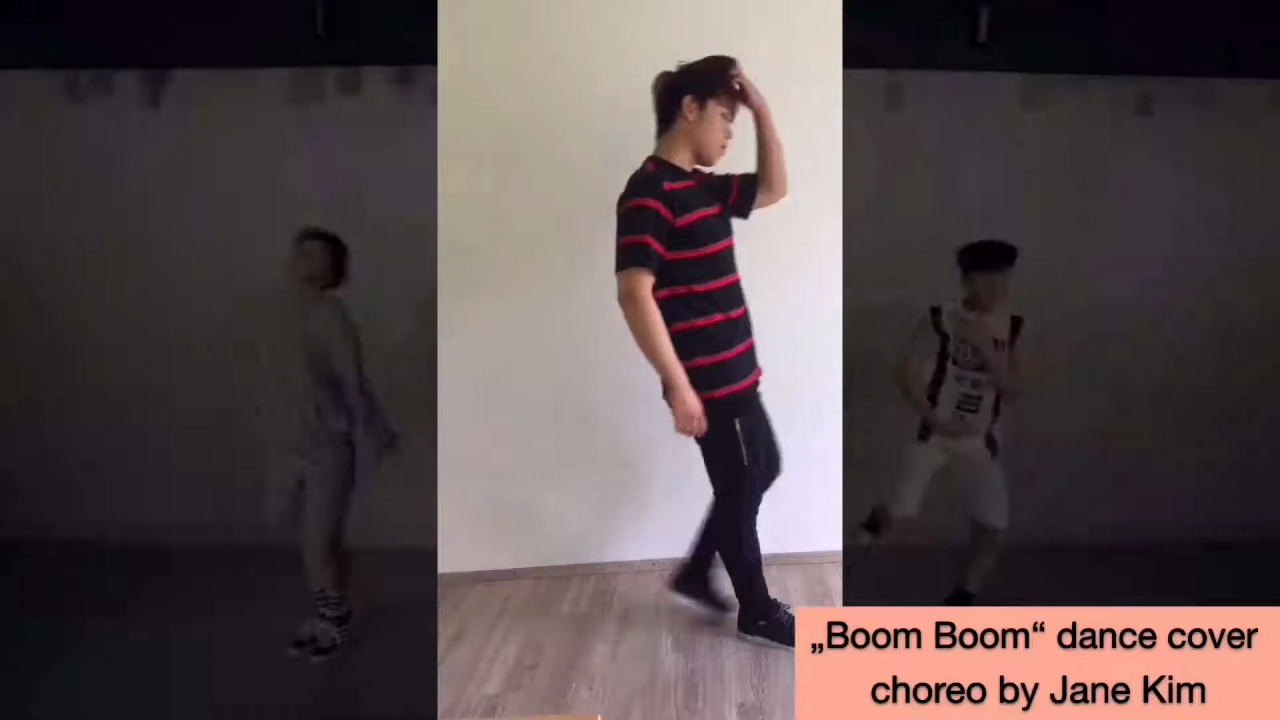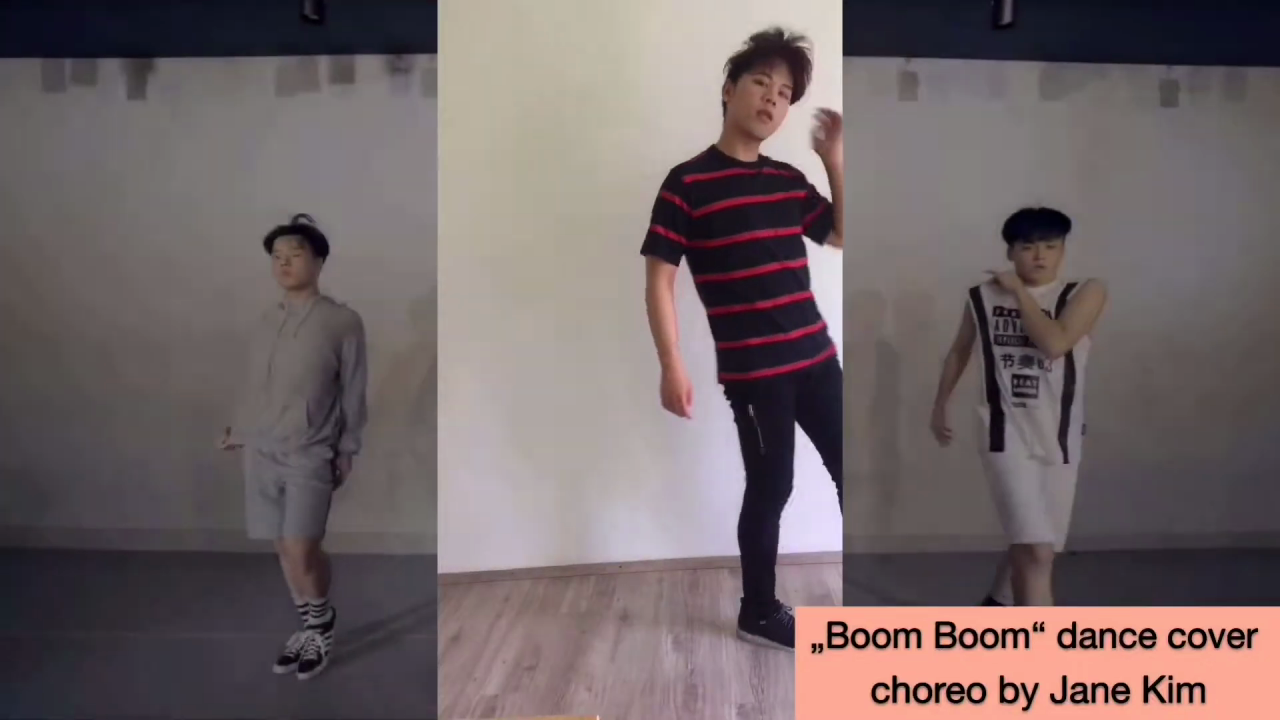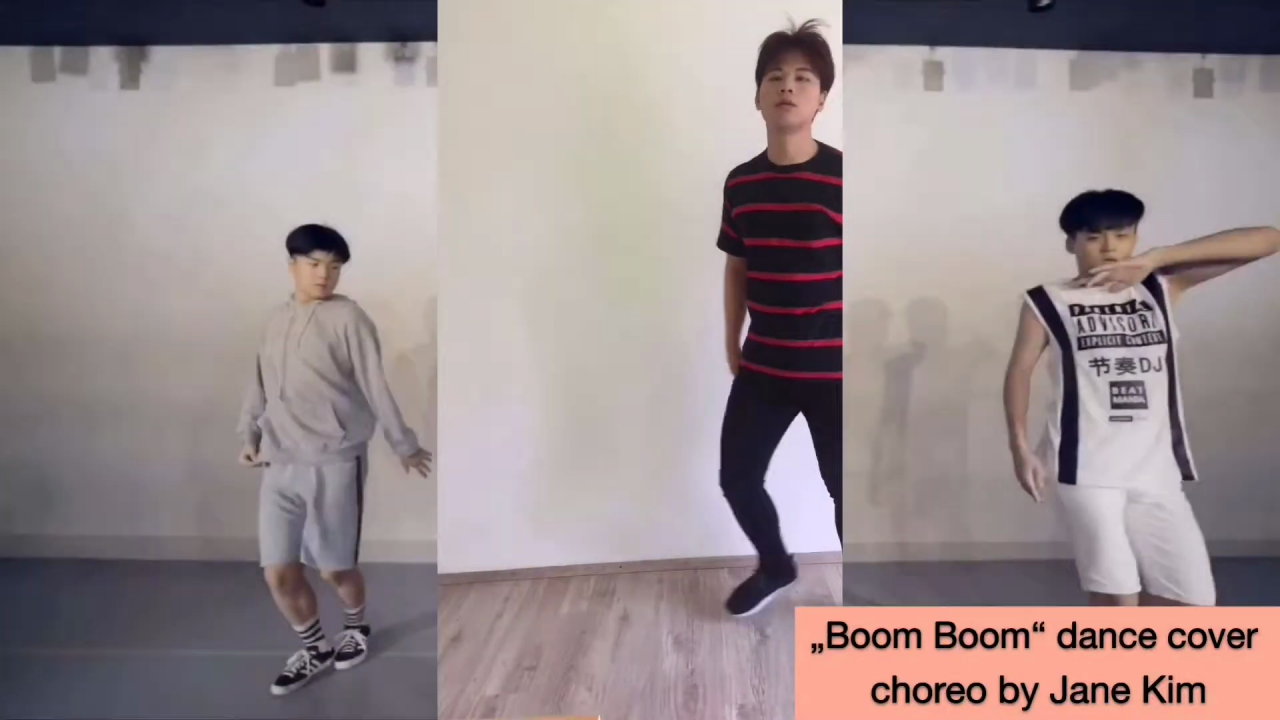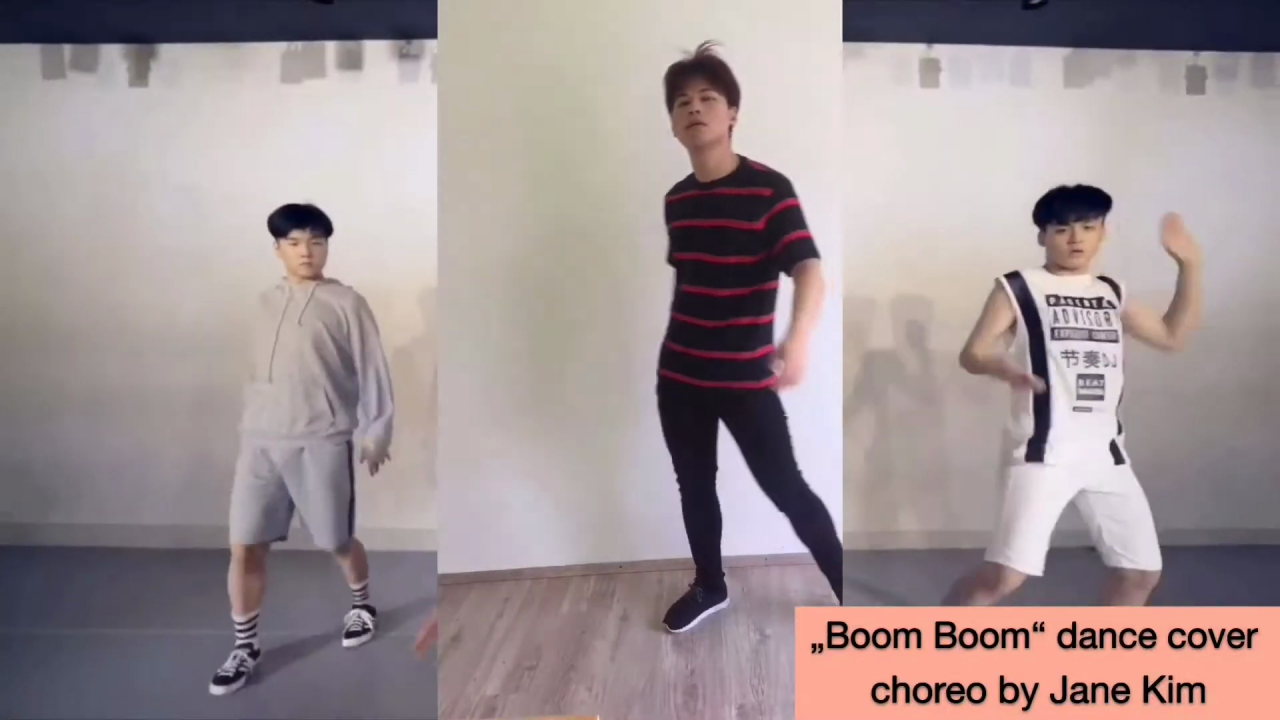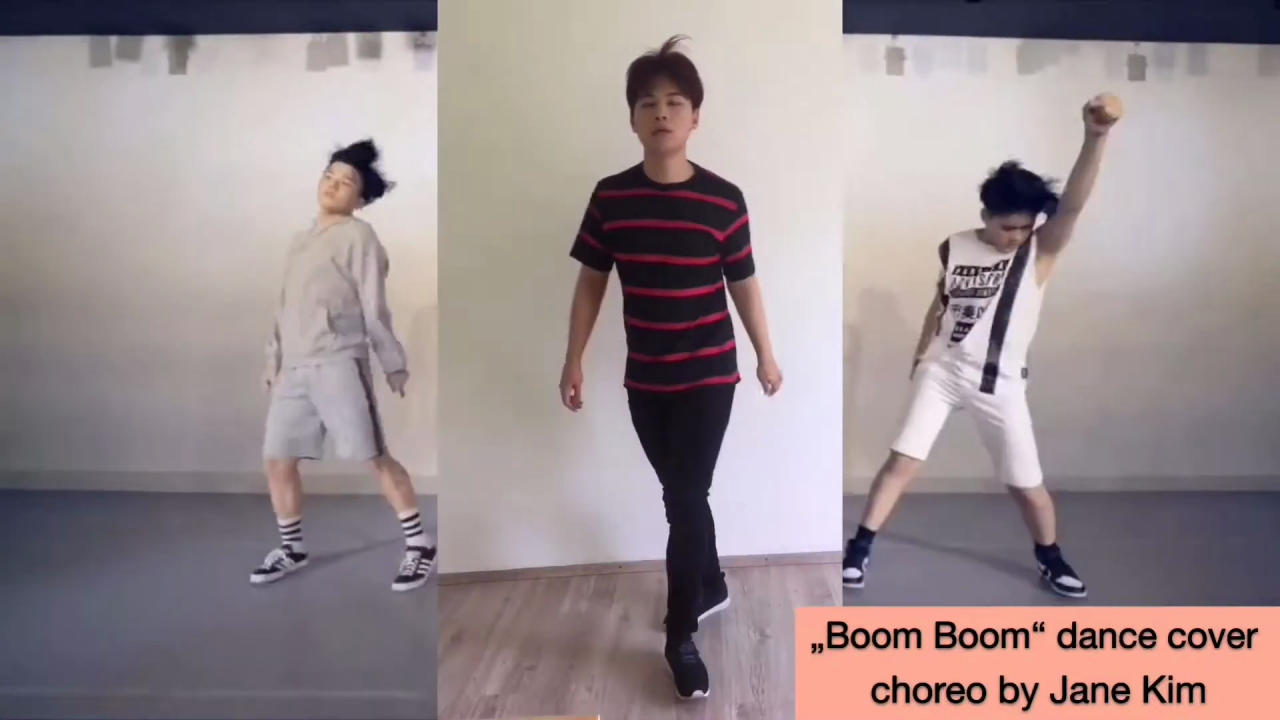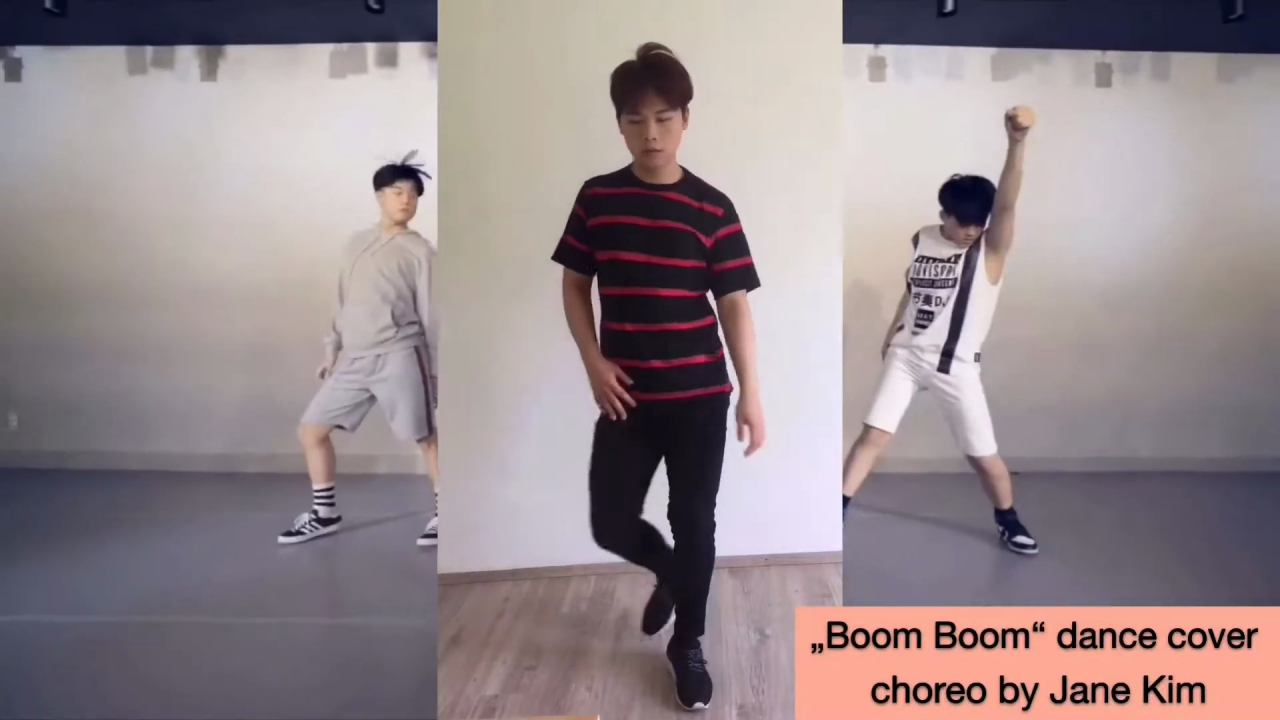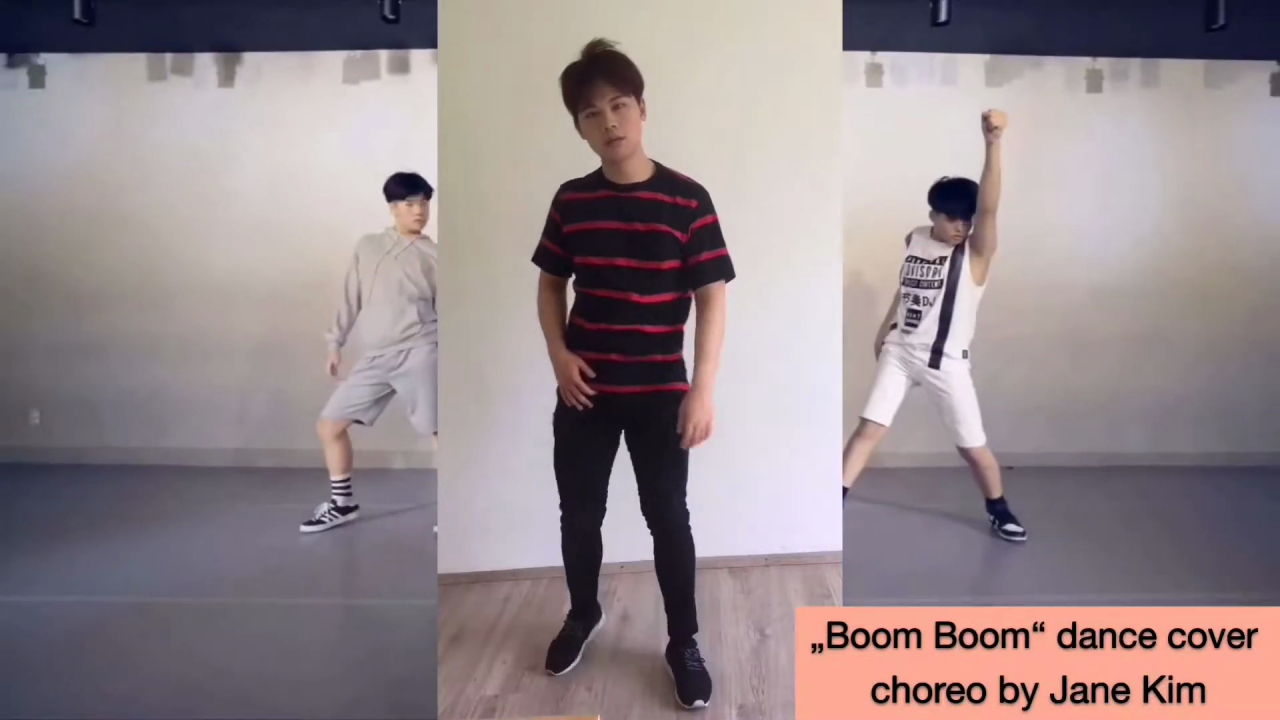
dt=0.5s
person 1, frame 1
left shoulder: (701, 187)
right shoulder: (649, 191)
left elbow: (773, 187)
right elbow: (635, 294)
left wrist: (760, 108)
right wrist: (677, 384)
left hip: (734, 372)
right hip: (711, 379)
left knee: (763, 469)
right knee: (741, 491)
left ankle: (695, 574)
right ankle: (757, 612)
person 1, frame 2
left shoulder: (788, 179)
right shoulder: (689, 183)
left elbow: (842, 234)
right elbow: (659, 278)
left wrist: (833, 159)
right wrist: (672, 366)
left hip: (814, 356)
right hip: (751, 367)
left knee: (850, 469)
right knee: (770, 486)
right ankle: (759, 612)
person 1, frame 3
left shoulder: (845, 178)
right shoulder: (741, 183)
right wrist: (733, 344)
left hip: (835, 369)
right hip: (763, 369)
left knee: (844, 489)
right knee: (737, 478)
right ankle: (774, 564)
person 1, frame 4
left shoulder: (769, 190)
right shoulder: (677, 199)
left elbow: (810, 274)
left wrist: (797, 341)
left hip: (745, 377)
right hip: (680, 375)
left knee: (784, 487)
right knee: (694, 484)
left ankle: (844, 589)
right ankle: (709, 584)
person 1, frame 5
left shoulder: (723, 199)
right shoulder: (611, 196)
left elbow: (743, 283)
right elbow: (591, 281)
left wrist: (766, 356)
right wrist: (574, 360)
left hip: (708, 375)
right hip: (645, 378)
left knee: (684, 500)
right knee: (682, 497)
left ankle: (680, 636)
right ankle: (710, 586)
person 1, frame 6
left shoulder: (713, 207)
right shoulder: (597, 197)
left elbow: (736, 305)
right elbow: (574, 286)
left wrist: (751, 392)
right wrist: (594, 364)
left hip: (699, 393)
right hip: (626, 393)
left knee: (694, 520)
right knee: (610, 523)
left ankle: (688, 644)
right ankle: (668, 574)
person 1, frame 7
left shoulder: (686, 199)
right shoulder: (571, 201)
left elbow: (712, 297)
right elbow: (551, 284)
left wrist: (703, 388)
right wrist: (558, 355)
left hip: (658, 389)
right hip: (585, 385)
left knee: (667, 516)
right knee: (578, 513)
left ankle: (683, 642)
right ankle: (582, 613)
person 2, frame 1
left shoulder: (331, 317)
right shoulder: (282, 310)
left elbow: (354, 384)
left wrist: (379, 438)
right wrist: (269, 424)
left hip: (328, 445)
right hip: (285, 444)
left knee: (323, 539)
right knee: (308, 538)
left ankle: (337, 616)
right ankle: (321, 613)
person 2, frame 2
left shoulder: (342, 321)
right shoulder: (268, 320)
left elbow: (355, 391)
left wrist: (349, 449)
right wrist: (234, 429)
left hip: (310, 452)
right hip: (259, 450)
left knee: (302, 550)
right knee: (286, 549)
left ankle: (322, 620)
right ankle: (314, 626)
person 2, frame 3
left shoulder: (348, 318)
right shoulder: (278, 320)
left elbow: (375, 388)
right elbow: (260, 386)
left wrist: (406, 445)
right wrist: (250, 437)
left hip: (334, 460)
right hip: (281, 463)
left knee: (334, 568)
right knee: (277, 572)
left ankle: (357, 627)
right ankle: (315, 649)
person 2, frame 4
left shoulder: (346, 303)
right shoulder: (267, 303)
left elbow: (373, 373)
left wrist: (379, 432)
right wrist: (248, 432)
left hip: (321, 443)
right hip: (261, 442)
left knee: (337, 541)
right knee: (244, 549)
left ankle: (362, 603)
right ankle: (246, 647)
person 2, frame 5
left shoulder: (359, 236)
right shoulder: (301, 240)
left elbow: (375, 306)
left wrist: (393, 365)
right wrist: (274, 360)
left hip: (339, 362)
right hip: (296, 367)
left knee: (370, 458)
right knee: (277, 462)
left ankle: (421, 544)
right ankle: (291, 549)
person 2, frame 6
left shoulder: (419, 250)
right shoulder: (357, 244)
left elbow: (430, 312)
left wrist: (435, 368)
right wrist: (331, 349)
left hip: (397, 356)
right hip: (354, 360)
left knee: (424, 438)
right knee: (310, 430)
left ankle: (445, 515)
right ankle: (324, 514)
person 2, frame 7
left shoulder: (433, 255)
right shoulder: (368, 246)
right elbow: (351, 299)
right wrist: (335, 343)
left hip: (419, 354)
right hip: (375, 357)
left knee: (440, 430)
right knee: (329, 424)
right ankle: (343, 504)
person 3, frame 1
left shoulder: (1015, 329)
right shoulder: (937, 321)
left elbow: (1013, 390)
right elbow: (906, 375)
left wrist: (984, 343)
right wrist: (937, 422)
left hip: (981, 439)
right hip: (931, 432)
left knee: (992, 530)
right knee: (897, 513)
left ankle: (961, 603)
right ankle: (876, 519)
person 3, frame 2
left shoulder: (1085, 294)
right shoulder: (982, 297)
left elbow: (1054, 344)
right elbow: (959, 353)
left wrist: (1018, 292)
right wrist: (939, 409)
left hip: (1058, 441)
right hip: (1006, 437)
left knee: (1032, 550)
right knee: (1035, 549)
person 3, frame 3
left shoulder: (1164, 285)
right shoulder: (1046, 301)
right elbow: (1019, 375)
left wrist: (1156, 258)
right wrist: (1021, 447)
left hip: (1157, 468)
right hip: (1085, 466)
left knee: (1194, 599)
right knee: (1119, 598)
person 3, frame 4
left shoulder: (1112, 292)
right shoulder: (1018, 288)
left elbow: (1174, 336)
right elbow: (972, 354)
left wrist: (1190, 263)
right wrist: (1013, 368)
left hip: (1104, 452)
right hip: (1041, 451)
left knee: (1143, 568)
right knee: (1008, 574)
person 3, frame 5
left shoulder: (1042, 250)
right shoulder: (953, 248)
left elbow: (1074, 203)
left wrist: (1096, 135)
right wrist: (922, 354)
left hip: (998, 383)
right hip: (939, 370)
left knee: (1027, 484)
right knee: (901, 462)
left ankle: (1050, 558)
right ankle: (858, 550)
person 3, frame 6
left shoulder: (992, 249)
right shoulder: (923, 240)
left elbow: (1007, 202)
left wrist: (1017, 142)
right wrist: (891, 332)
left hip: (956, 365)
right hip: (906, 355)
left knee: (983, 454)
right knee: (874, 434)
left ankle: (1009, 521)
right ankle: (837, 513)
person 3, frame 7
left shoulder: (977, 251)
right shoulder: (914, 240)
left elbow: (988, 206)
left wrist: (992, 143)
right wrist: (885, 327)
left hip: (947, 361)
right hip: (899, 352)
left knee: (973, 446)
right knee: (869, 428)
left ankle: (999, 511)
